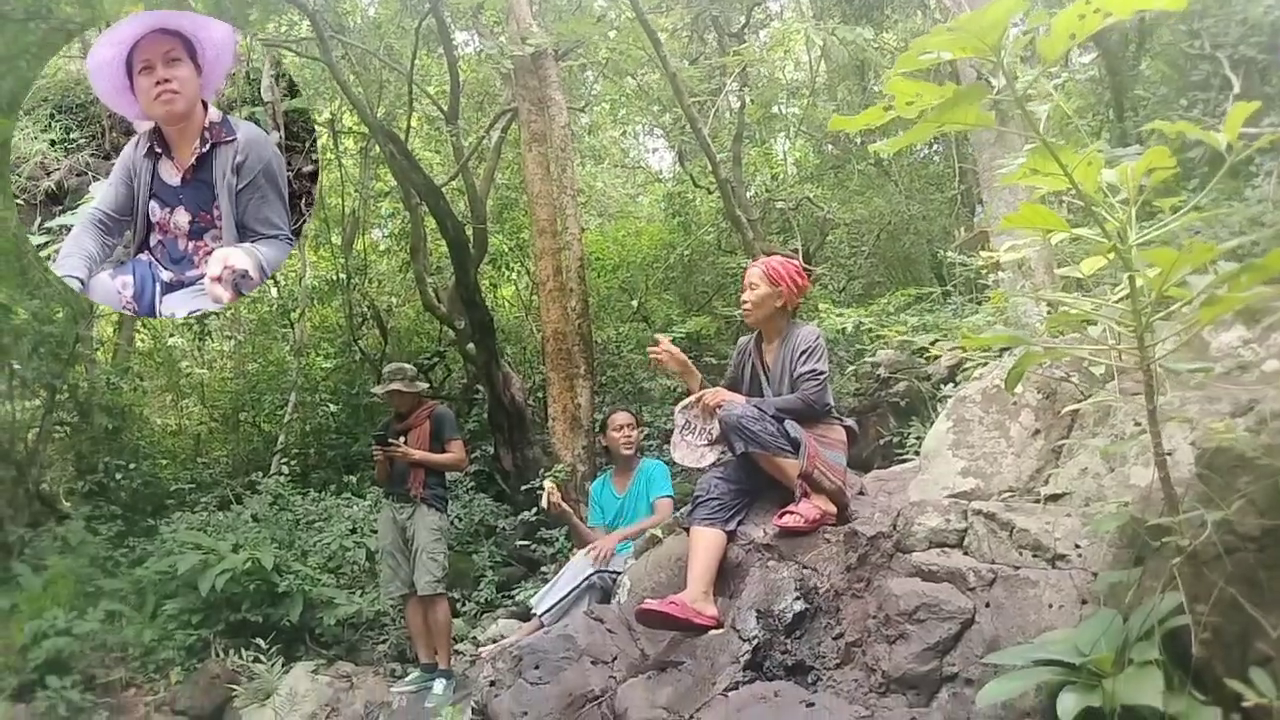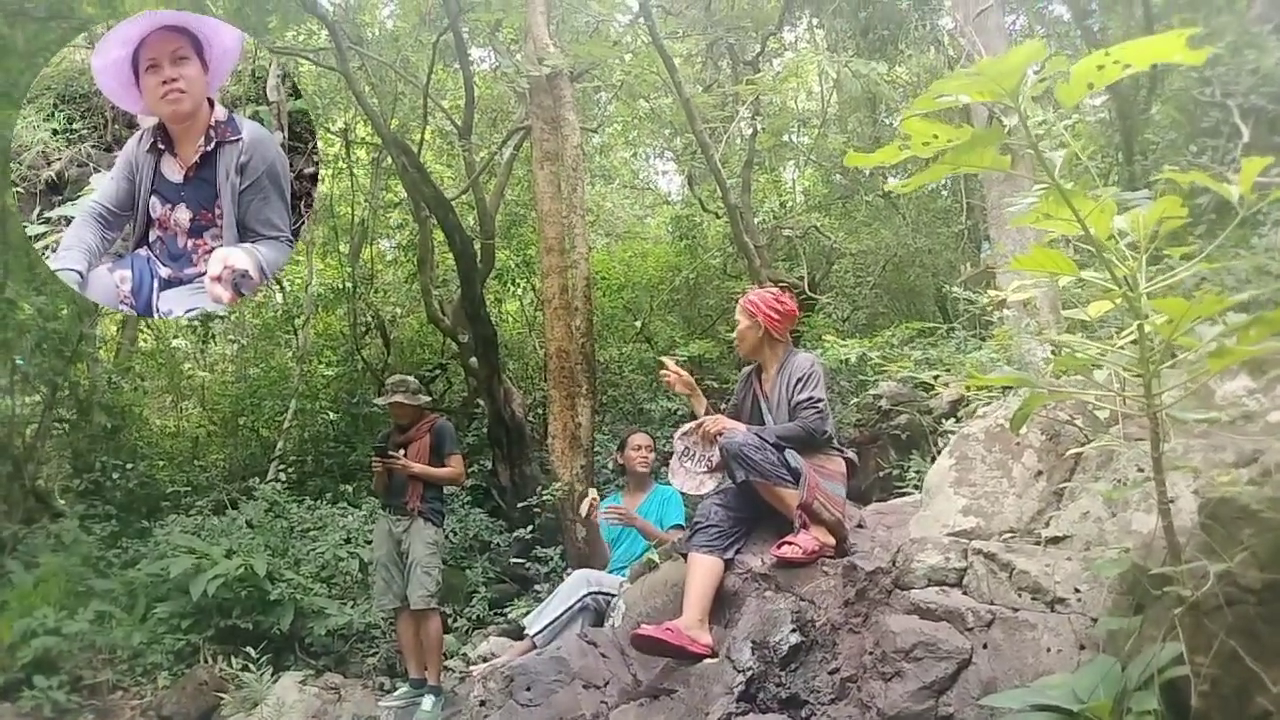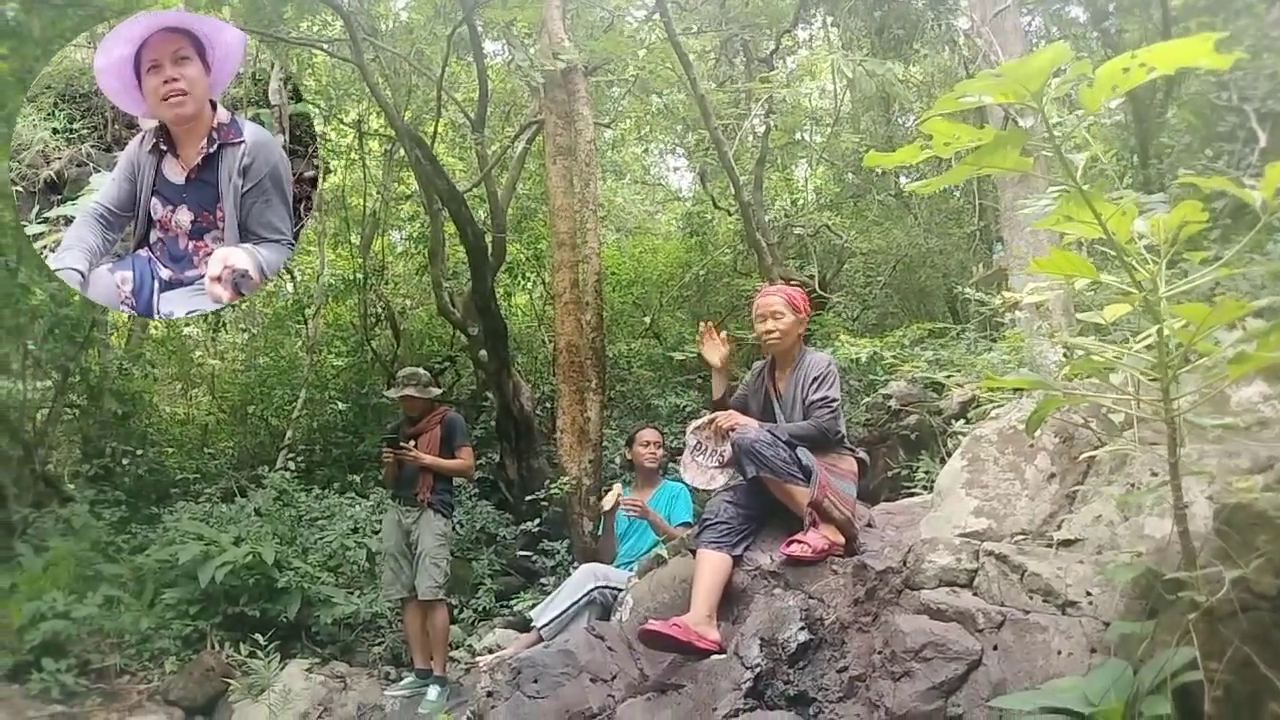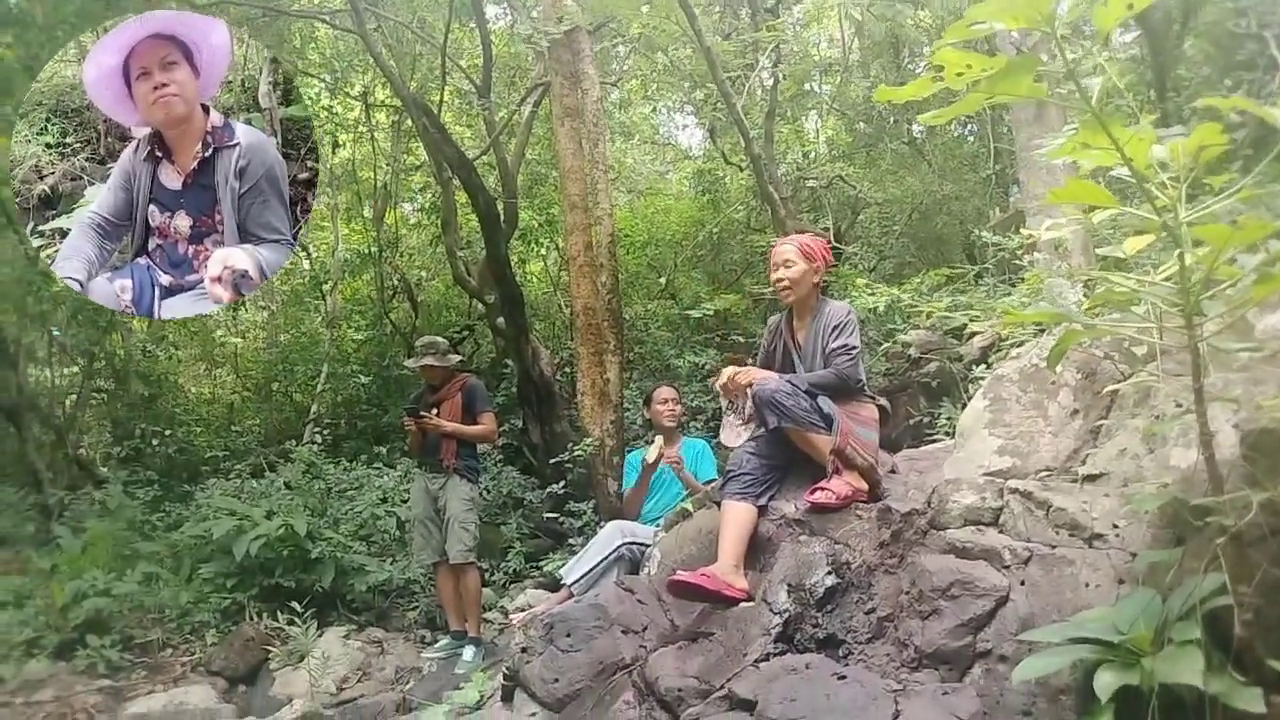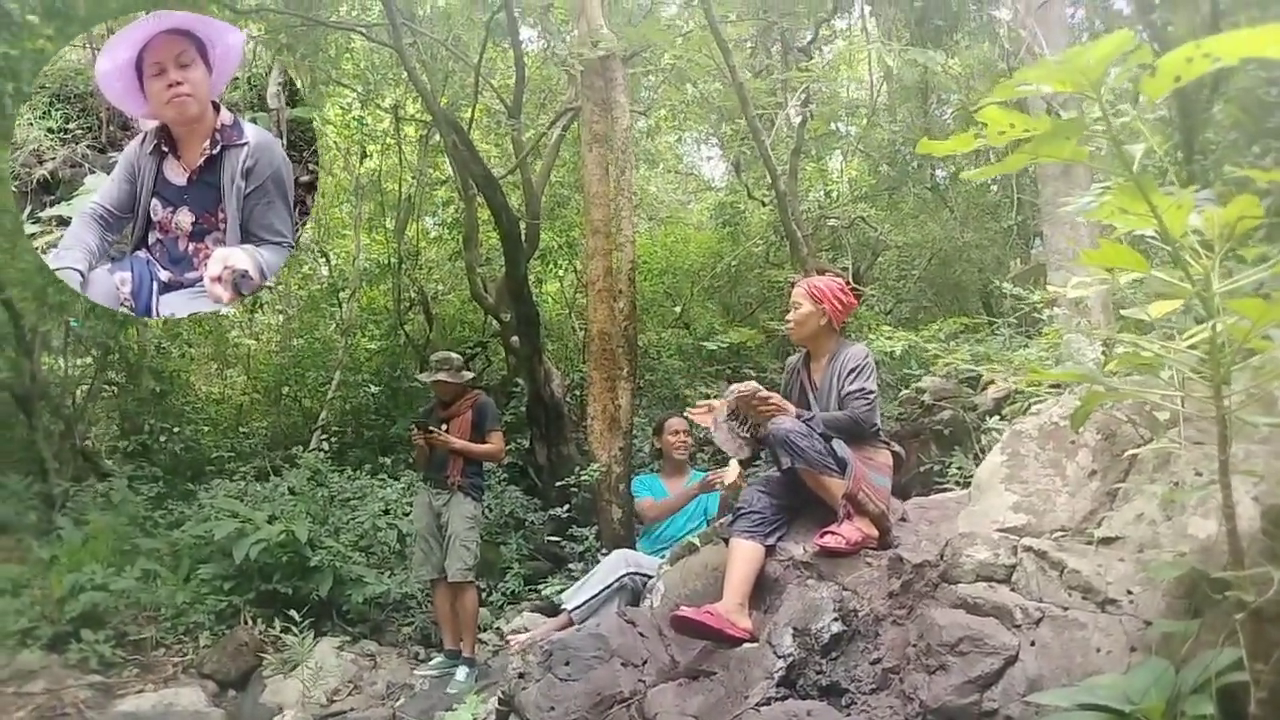
dt=1s
person 1, frame 1
left shoulder: (807, 338)
right shoulder: (746, 348)
left elbow: (812, 401)
right elbow: (722, 402)
left wrist: (743, 402)
right wrist: (686, 371)
left hip: (814, 445)
right hip: (767, 454)
left knee: (737, 417)
right knee: (713, 487)
left ankle: (817, 498)
right ankle: (698, 600)
person 1, frame 2
left shoulder: (804, 365)
right shoulder: (749, 378)
left elbow: (812, 428)
right elbow: (722, 428)
left wrist: (744, 430)
right wrist: (694, 394)
left hip: (814, 474)
right hip: (767, 483)
left knee: (738, 443)
right knee: (713, 512)
left ankle: (816, 529)
right ankle: (693, 626)
person 1, frame 3
left shoulder: (819, 365)
right shoulder: (759, 373)
left elbow: (825, 428)
right elbow: (726, 418)
left wrist: (757, 427)
right wrist: (718, 371)
left hip: (824, 472)
right hip: (774, 480)
left knee: (749, 439)
right knee: (721, 510)
left ankle: (825, 527)
right ankle: (701, 622)
person 1, frame 4
left shoulder: (838, 314)
right shoulder: (776, 326)
left elbow: (845, 376)
right elbow: (761, 377)
left wrist: (774, 380)
right wrist: (739, 377)
left hip: (846, 421)
right hip: (796, 429)
left knee: (770, 392)
right knee: (745, 461)
left ankle: (848, 474)
right ankle: (729, 571)
person 1, frame 5
left shoulder: (855, 357)
right shoulder: (795, 366)
left elbow: (860, 420)
right elbow: (775, 420)
left wrist: (795, 415)
left hip: (860, 465)
right hip: (811, 472)
left knee: (786, 430)
right knee: (756, 498)
left ankle: (859, 519)
right ankle: (734, 610)
person 2, frame 1
left shoulder: (439, 415)
right shoulder: (387, 426)
left elbow: (460, 460)
left wrist: (414, 455)
right wrist: (381, 462)
left hip: (425, 507)
right hip: (392, 509)
left knee: (431, 589)
right knee: (407, 591)
left ankle: (444, 672)
right ankle: (425, 667)
person 2, frame 2
left shoulder: (439, 429)
right shoulder: (386, 438)
left elbow: (458, 475)
left wrist: (413, 468)
right wrist: (379, 474)
left hip: (422, 520)
right hip: (388, 521)
left knee: (424, 603)
right knee: (400, 604)
left ankle: (434, 689)
right ankle: (415, 682)
person 2, frame 3
left shoulder: (450, 421)
right shoulder: (397, 429)
left elbow: (468, 467)
left wrist: (424, 459)
right wrist: (390, 465)
left hip: (431, 511)
right hip: (397, 511)
left knee: (431, 593)
right knee: (406, 594)
left ankle: (440, 679)
right ankle: (421, 672)
person 2, frame 4
left shoulder: (471, 388)
right shoulder: (418, 398)
left elbow: (490, 432)
left wrist: (446, 427)
right wrist: (414, 433)
left hip: (458, 477)
right hip: (425, 479)
left knee: (462, 557)
right knee: (438, 559)
left ankle: (474, 639)
right ankle: (456, 633)
person 2, frame 5
left shoulder: (481, 405)
right shoulder: (428, 412)
left elbow: (498, 451)
left wrist: (454, 443)
right wrist: (420, 447)
left hip: (462, 495)
right hip: (428, 494)
left knee: (461, 576)
right knee: (437, 576)
left ankle: (468, 660)
right ankle: (450, 652)
person 3, frame 1
left shoulder: (248, 145)
right shoulder: (138, 152)
left elbow: (277, 242)
right elbow: (99, 224)
left wrist: (247, 262)
right wrist: (65, 281)
left hip: (212, 290)
right hip: (148, 280)
person 3, frame 2
left shoulder: (252, 145)
right shoulder: (141, 147)
left elbow: (278, 244)
right elbow: (98, 218)
left wrist: (247, 261)
right wrist: (63, 277)
left hip: (211, 288)
right hip: (145, 275)
person 3, frame 3
left shoulder: (255, 148)
right shoulder: (143, 149)
left elbow: (278, 248)
right elbow: (100, 219)
left wrist: (248, 261)
right wrist: (64, 275)
left hip: (213, 290)
right hip: (147, 276)
person 3, frame 4
left shoulder: (250, 150)
right shoulder: (138, 157)
left elbow: (278, 248)
right elbow: (97, 228)
left wrist: (247, 262)
right wrist: (64, 284)
left hip: (212, 293)
right hip: (147, 282)
person 3, frame 5
left shoulder: (257, 151)
right shoulder: (143, 150)
left elbow: (278, 249)
right elbow: (98, 219)
left wrist: (249, 263)
right wrist: (64, 274)
left hip: (211, 291)
right hip: (145, 277)
person 4, frame 1
left shoulder: (654, 470)
right shoulder: (598, 488)
left elbow: (663, 518)
right elbow: (598, 544)
left wrist: (618, 536)
right wrist: (570, 519)
right hip: (612, 568)
left knee: (587, 561)
right knee: (587, 581)
left ankle: (527, 633)
person 4, frame 2
left shoulder: (667, 496)
right shoulder: (608, 503)
right elbow: (602, 563)
left wrist: (638, 522)
right wrist: (593, 526)
right hip: (609, 588)
left knee: (584, 579)
right knee: (583, 605)
left ankle: (519, 652)
person 4, frame 3
left shoulder: (676, 492)
right shoulder: (619, 498)
right elbow: (606, 559)
left wrist: (651, 516)
right wrist: (609, 519)
right hip: (614, 584)
left knee: (591, 573)
right knee: (590, 598)
left ankle: (526, 643)
person 4, frame 4
left shoulder: (698, 448)
right shoulder: (635, 458)
right elbow: (629, 513)
left wrist: (683, 474)
right wrist: (646, 474)
right hip: (640, 541)
left knee: (617, 530)
right knee: (618, 554)
left ankle: (558, 600)
person 4, frame 5
left shoulder: (706, 481)
right shoulder: (644, 482)
right elbow: (650, 514)
left wrist: (726, 498)
right wrist: (696, 490)
right hip: (643, 570)
left knee: (623, 559)
right knee: (623, 580)
left ankle: (557, 625)
